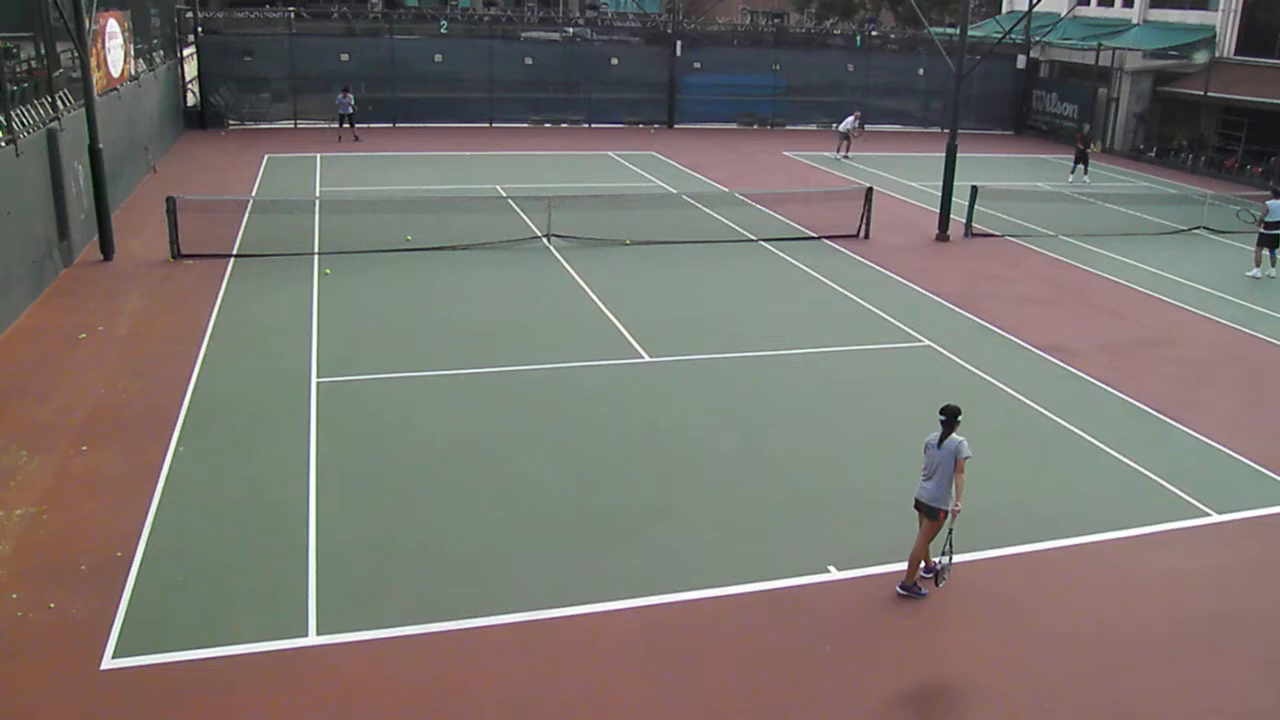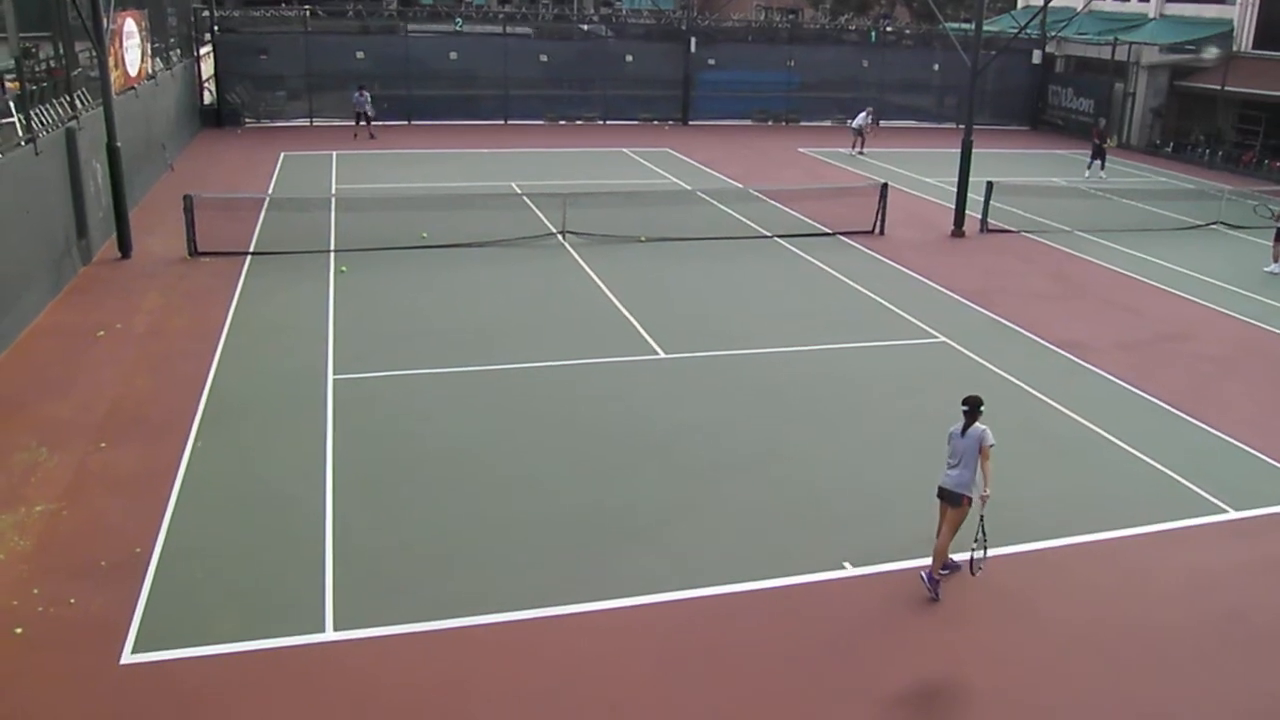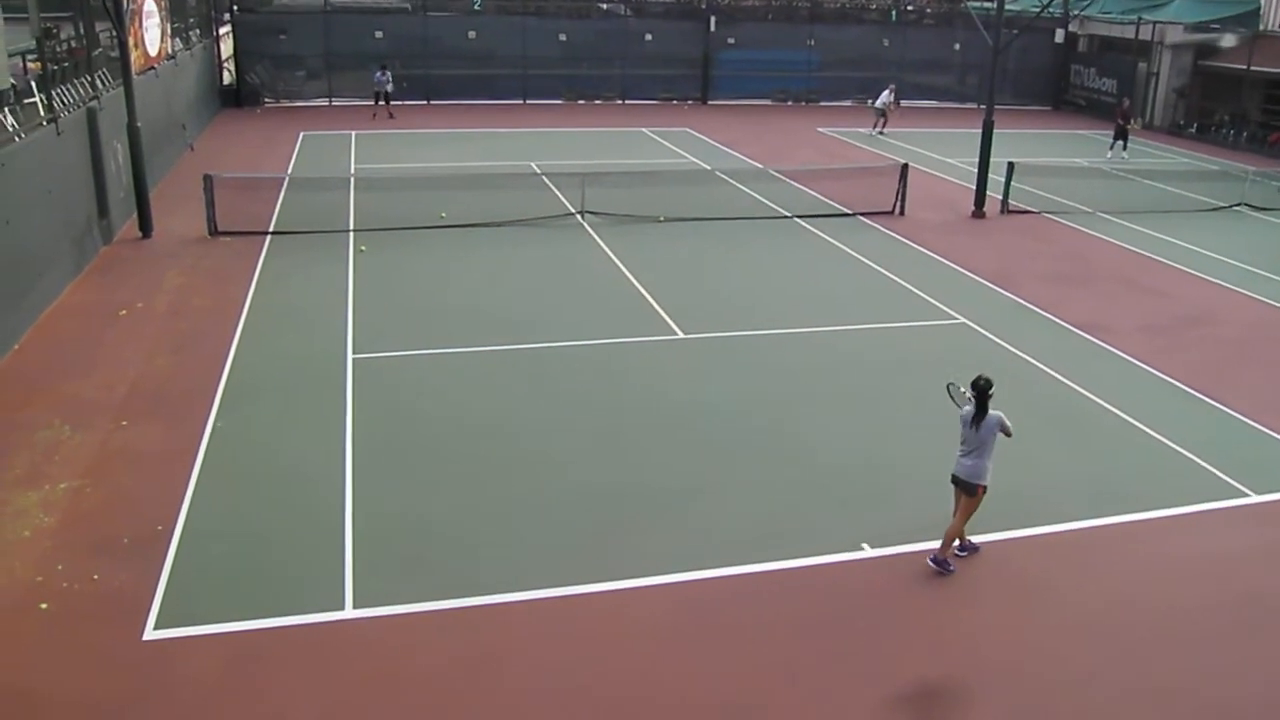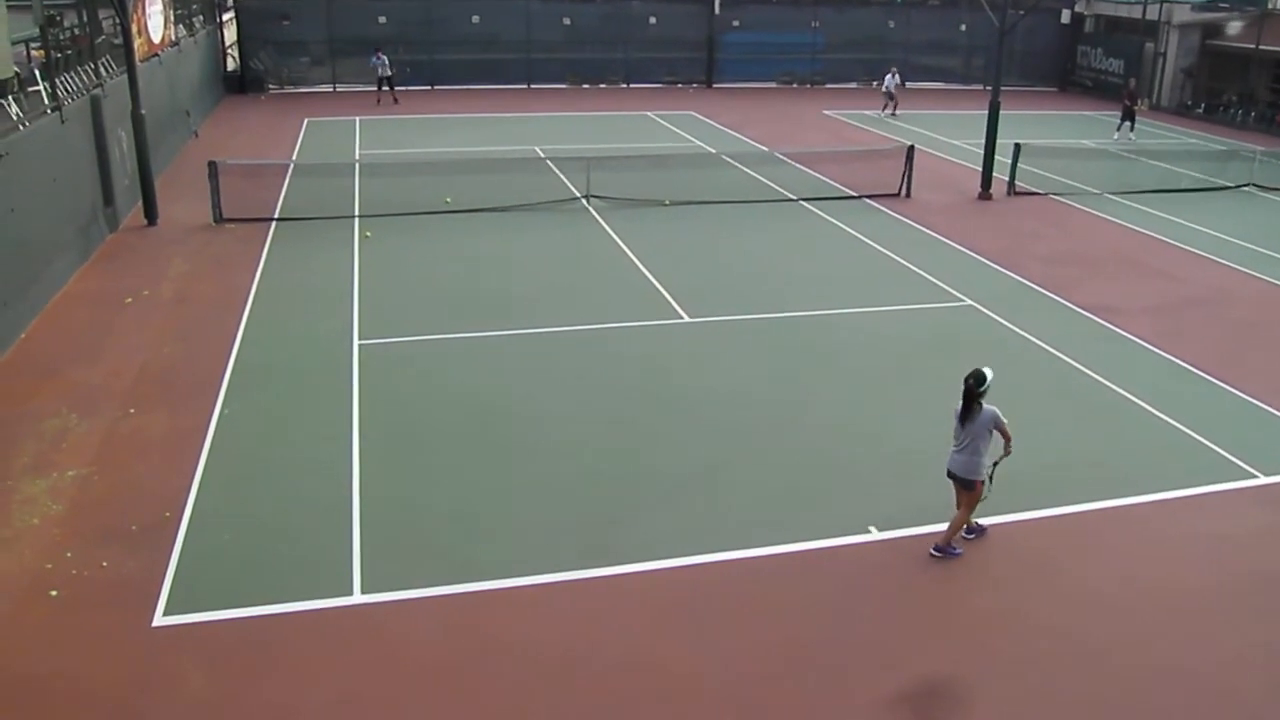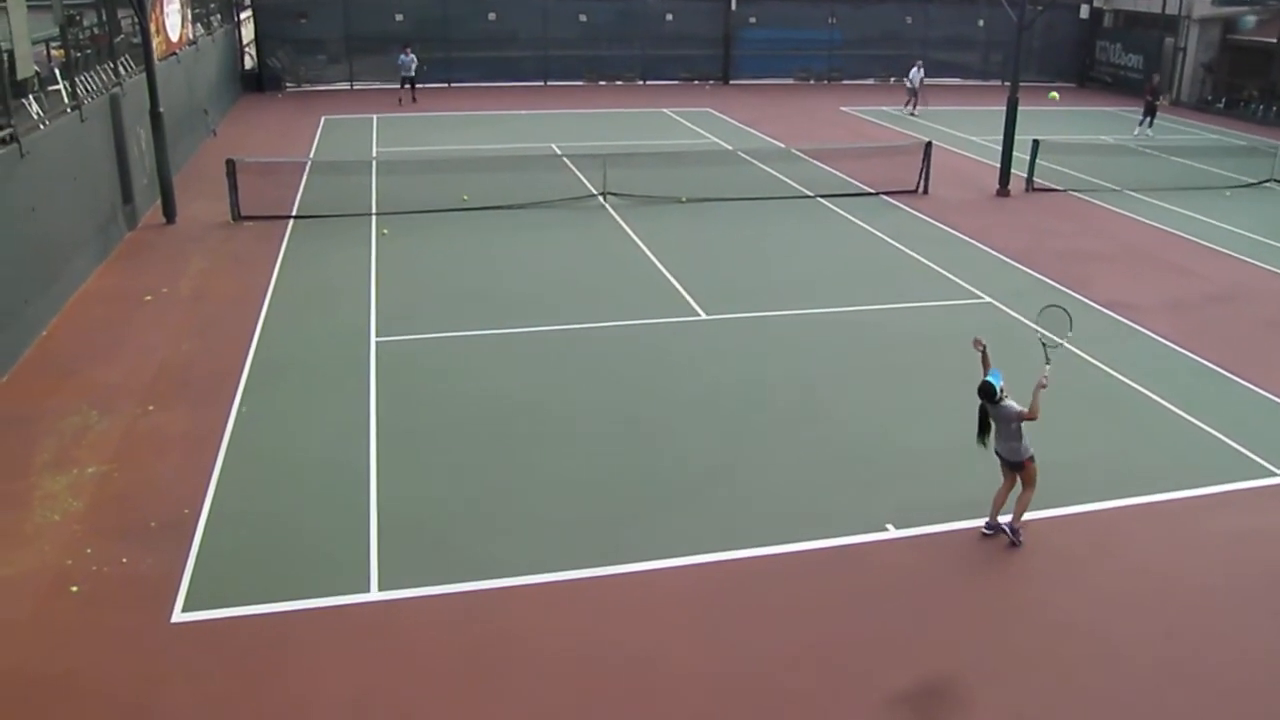
dt=1s
person 1, frame 1
left shoulder: (930, 439)
right shoulder: (959, 443)
right elbow: (959, 473)
right wrist: (958, 502)
left hip: (921, 495)
right hip: (939, 501)
left knee: (924, 536)
right knee: (923, 540)
left ankle: (929, 566)
right ankle: (907, 583)
person 1, frame 2
left shoulder: (954, 430)
right shoulder: (982, 432)
right elbow: (985, 460)
right wrist: (986, 487)
left hip: (945, 483)
right hip: (962, 489)
left knee: (943, 528)
right knee: (947, 532)
left ankle: (944, 562)
right ankle: (933, 574)
person 1, frame 3
left shoulder: (965, 413)
right shoulder: (996, 418)
right elbow: (1009, 433)
left hip: (959, 471)
right hip: (976, 477)
left knee: (959, 513)
right knee: (961, 518)
left ankle: (963, 544)
right ankle: (939, 556)
person 1, frame 4
left shoulder: (961, 408)
right shoulder: (991, 413)
right elbow: (1007, 436)
right wrist: (1008, 446)
left hip: (954, 465)
right hip: (972, 471)
left knee: (962, 502)
right knee: (965, 509)
left ankle: (970, 527)
right ankle: (941, 544)
person 1, frame 5
left shoulder: (989, 399)
right shoulder: (1007, 409)
left elbow: (988, 372)
right elbow: (1032, 415)
left wrist: (983, 352)
right wrist: (1037, 390)
left hip: (1003, 450)
right hip: (1020, 454)
left knee: (1008, 484)
right knee: (1029, 488)
left ankle: (992, 523)
right ankle: (1013, 525)
